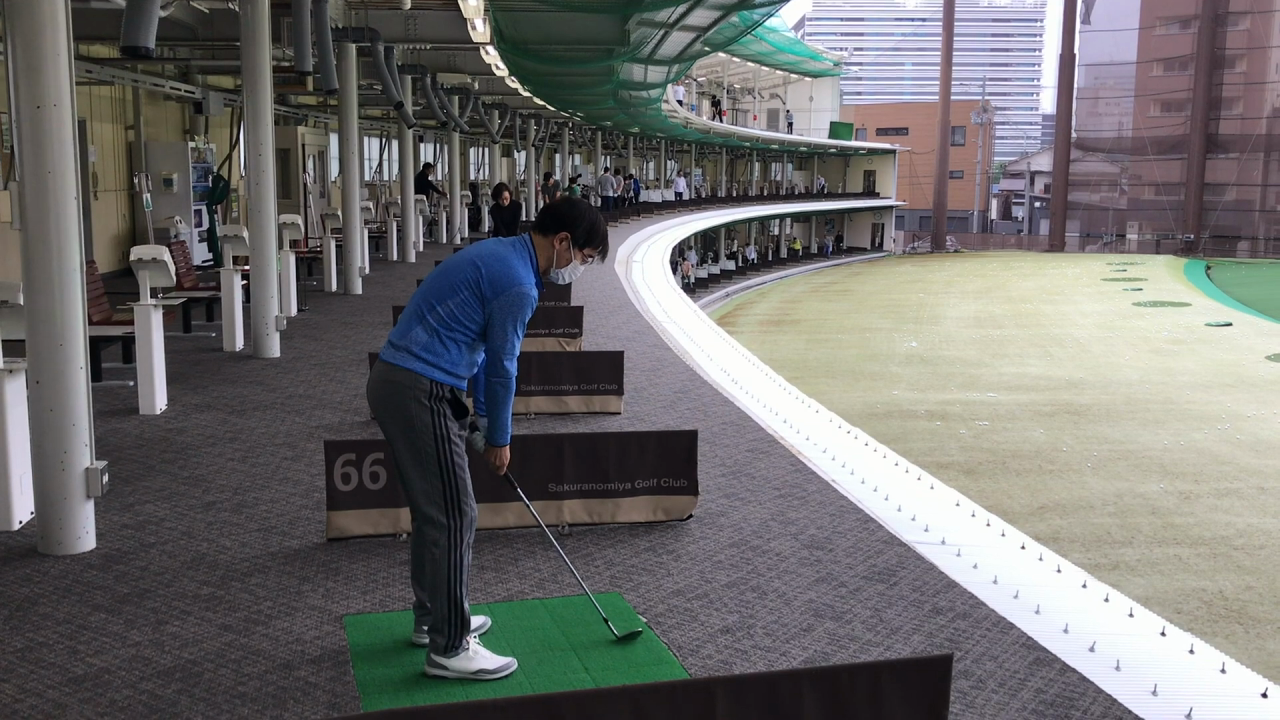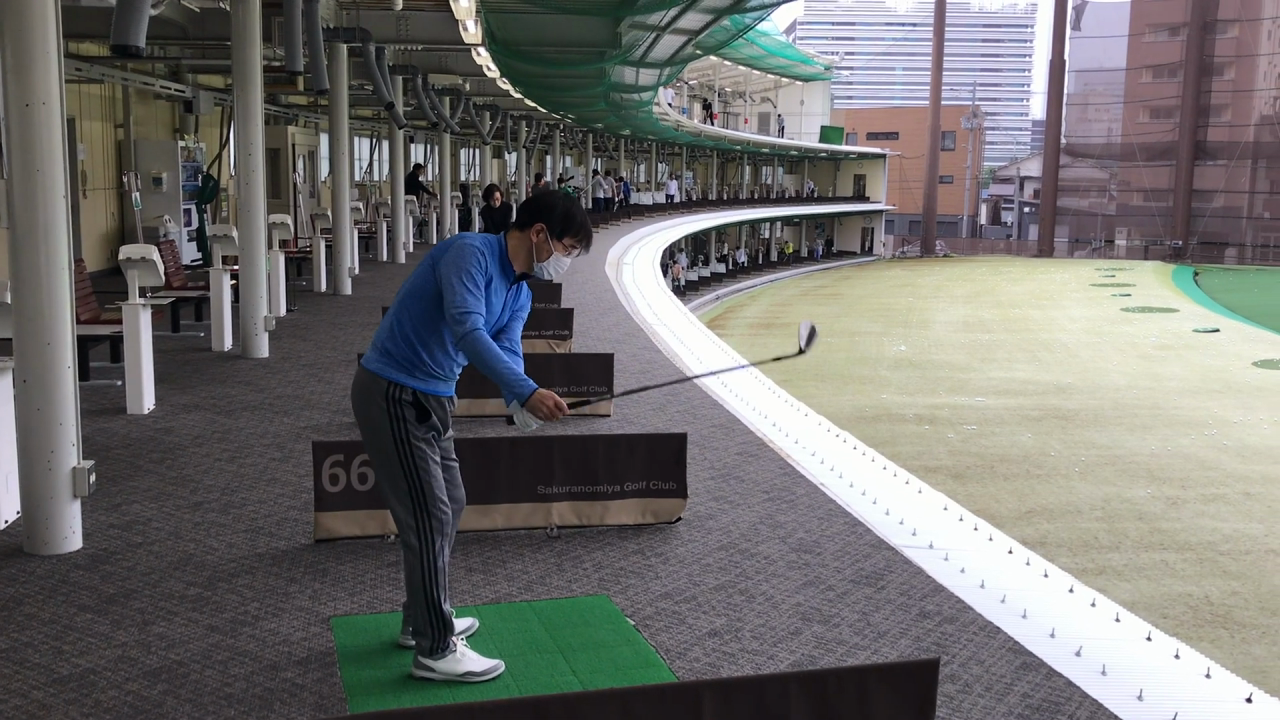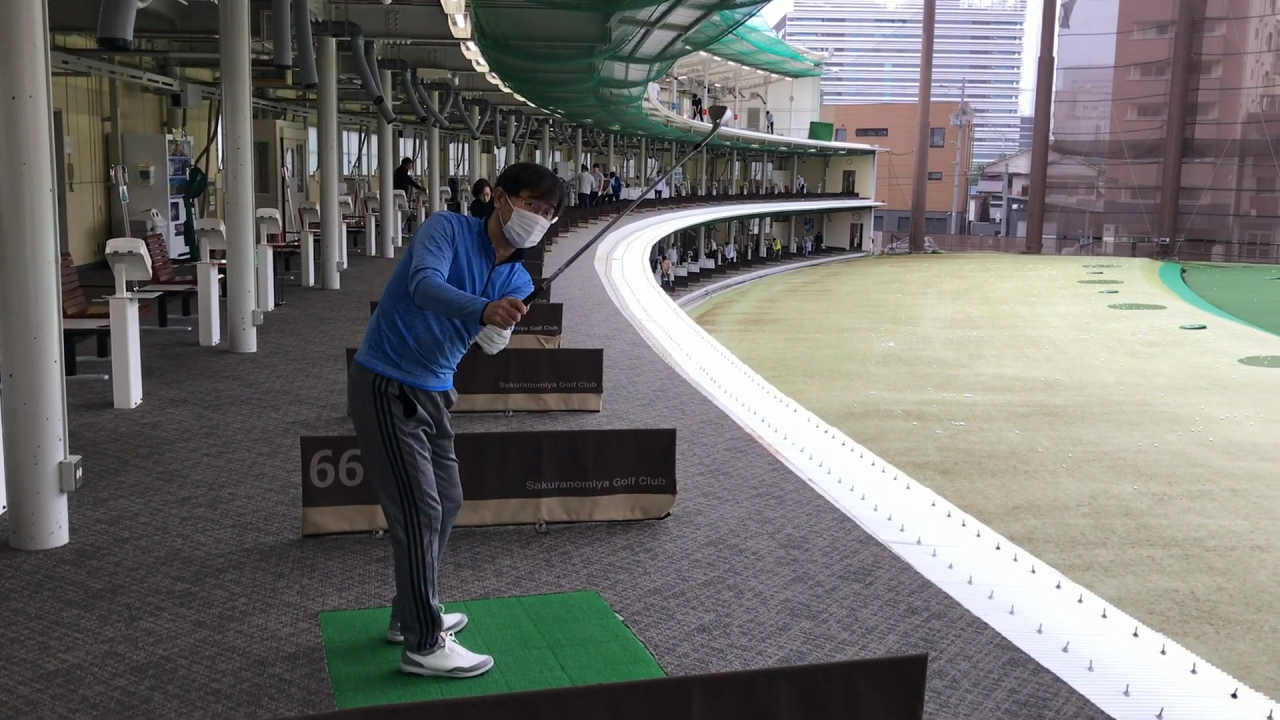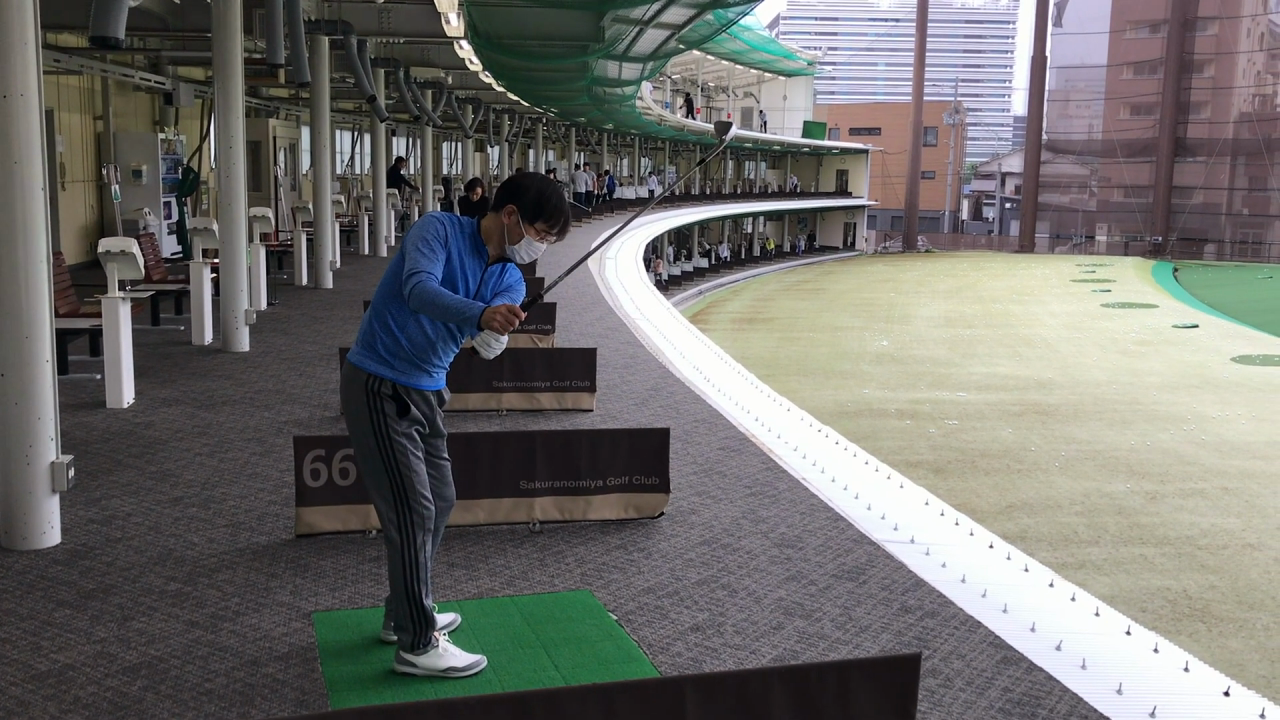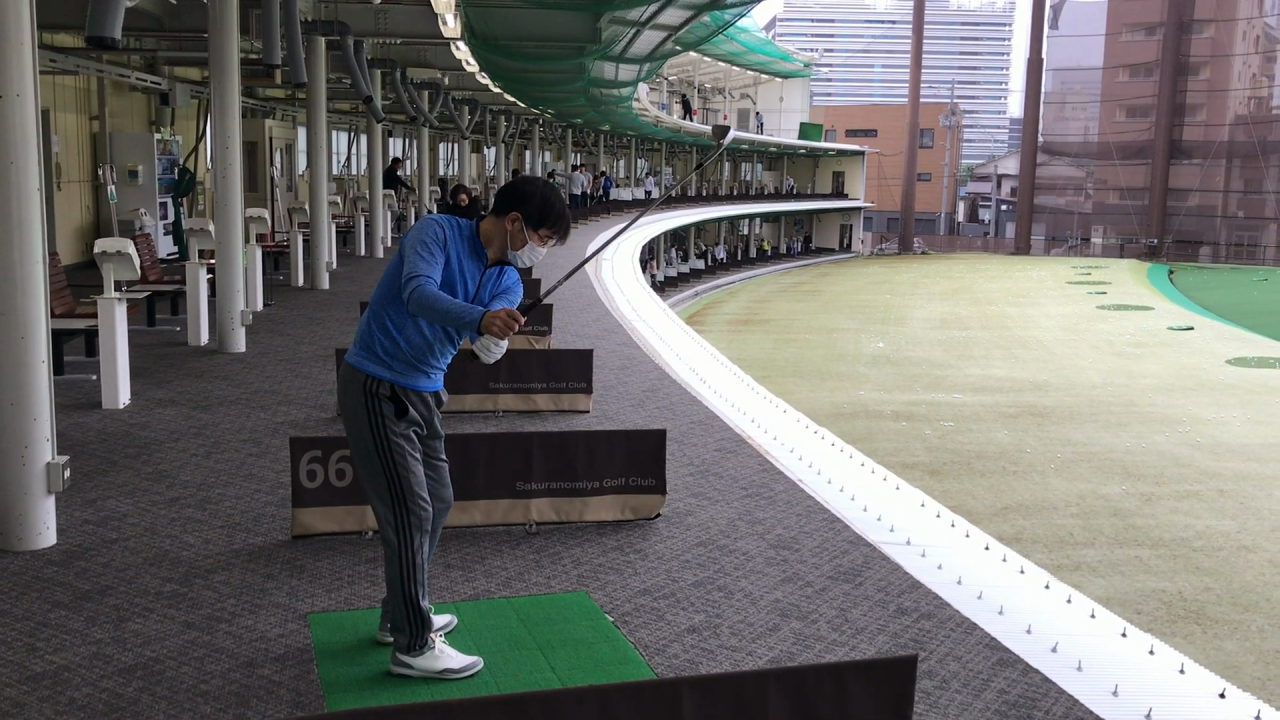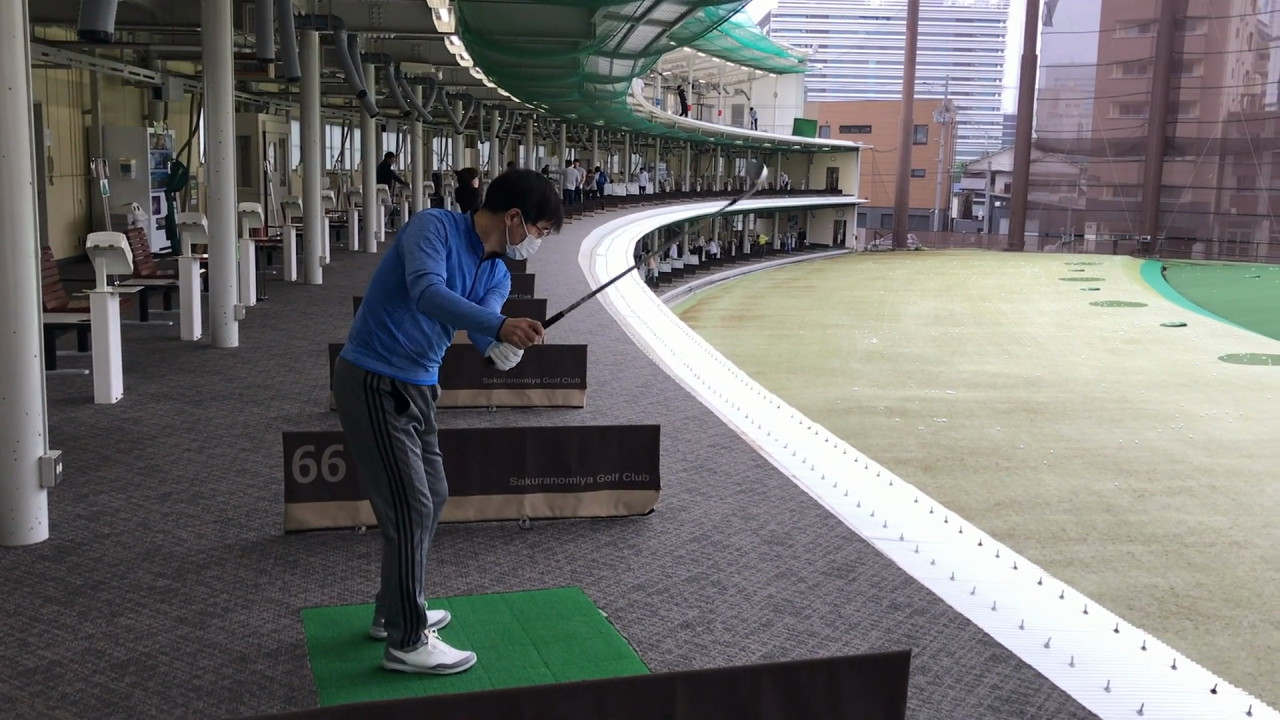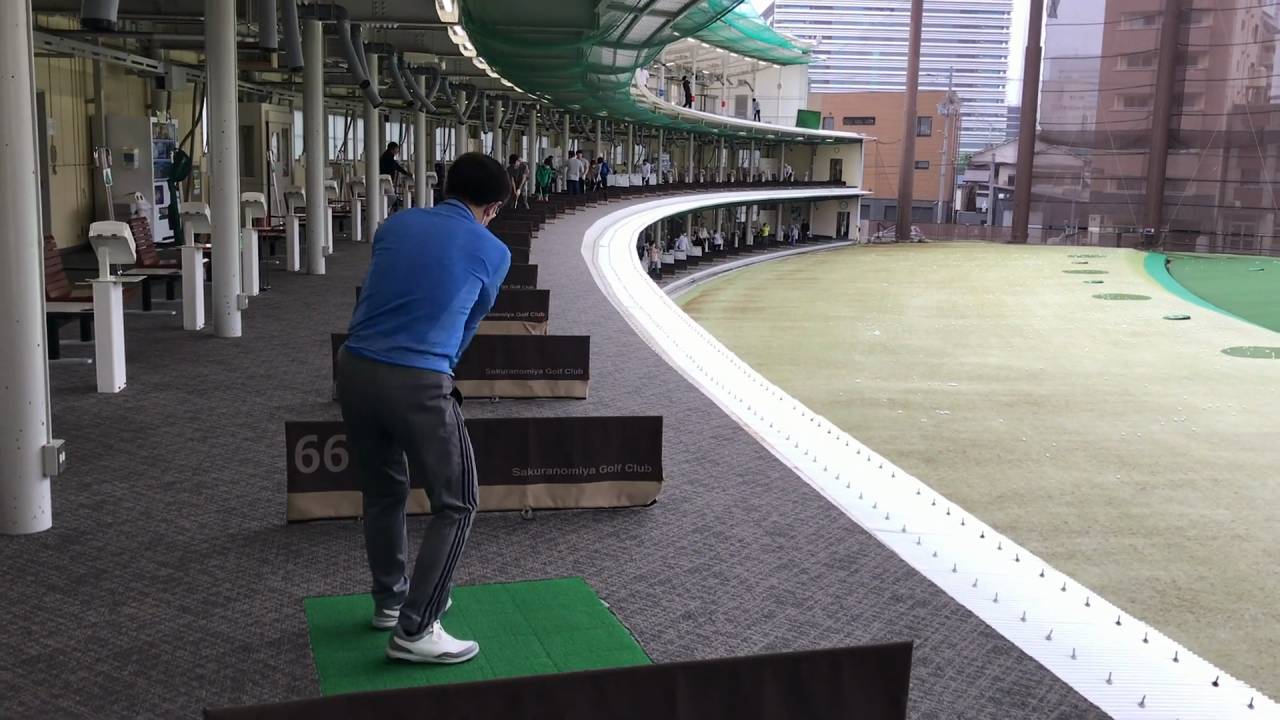
dt=0.7s
person 1, frame 1
left shoulder: (498, 254)
right shoulder: (517, 284)
right elbow: (502, 366)
left wrist: (482, 414)
right wrist: (499, 438)
left hip: (394, 380)
right hip: (420, 392)
left knee: (432, 510)
right knee: (453, 517)
left ankle: (433, 616)
right ankle: (448, 647)
person 1, frame 2
left shoulder: (520, 295)
right shoulder: (469, 252)
left elbow: (507, 352)
right elbow: (466, 332)
left wrist: (522, 402)
right wrist: (528, 390)
left hip: (430, 397)
right hip: (393, 393)
left knee: (447, 507)
right knee: (429, 517)
left ankle: (424, 619)
right ankle: (435, 649)
person 1, frame 3
left shoulder: (519, 281)
right shoulder: (446, 228)
left elbow: (495, 331)
right elbow: (424, 285)
left wrist: (498, 328)
right wrist: (484, 309)
left hip: (434, 390)
right hip: (385, 385)
left knee: (445, 502)
right knee: (420, 512)
left ankle: (413, 613)
right ankle: (423, 645)
person 1, frame 4
left shoulder: (510, 281)
right shoulder: (439, 229)
left elbow: (491, 328)
right elbow: (419, 289)
left wrist: (494, 332)
right wrist: (482, 313)
left hip: (427, 390)
right hip: (379, 386)
left knee: (438, 502)
right knee: (413, 511)
left ankle: (406, 613)
right ankle: (417, 644)
person 1, frame 5
left shoulder: (508, 282)
right shoulder: (437, 231)
left elbow: (487, 331)
right elbow: (418, 292)
left wrist: (494, 337)
right wrist: (481, 319)
left hip: (423, 392)
right hip: (376, 387)
left knee: (435, 504)
right knee: (410, 512)
left ankle: (401, 615)
right ankle: (413, 646)
person 1, frame 6
left shoulder: (496, 274)
right shoulder: (433, 226)
left elbow: (482, 331)
right elbow: (427, 293)
left wrist: (505, 346)
right wrist: (502, 328)
left hip: (414, 386)
right hip: (373, 382)
left knee: (429, 498)
right knee: (411, 508)
left ankle: (395, 611)
right ankle: (406, 641)
person 1, frame 7
left shoulder: (395, 224)
right shoulder: (493, 252)
left hip: (355, 370)
right hip: (418, 383)
left knee: (383, 490)
right knee: (457, 504)
left ankle: (390, 599)
right ankle: (413, 629)
